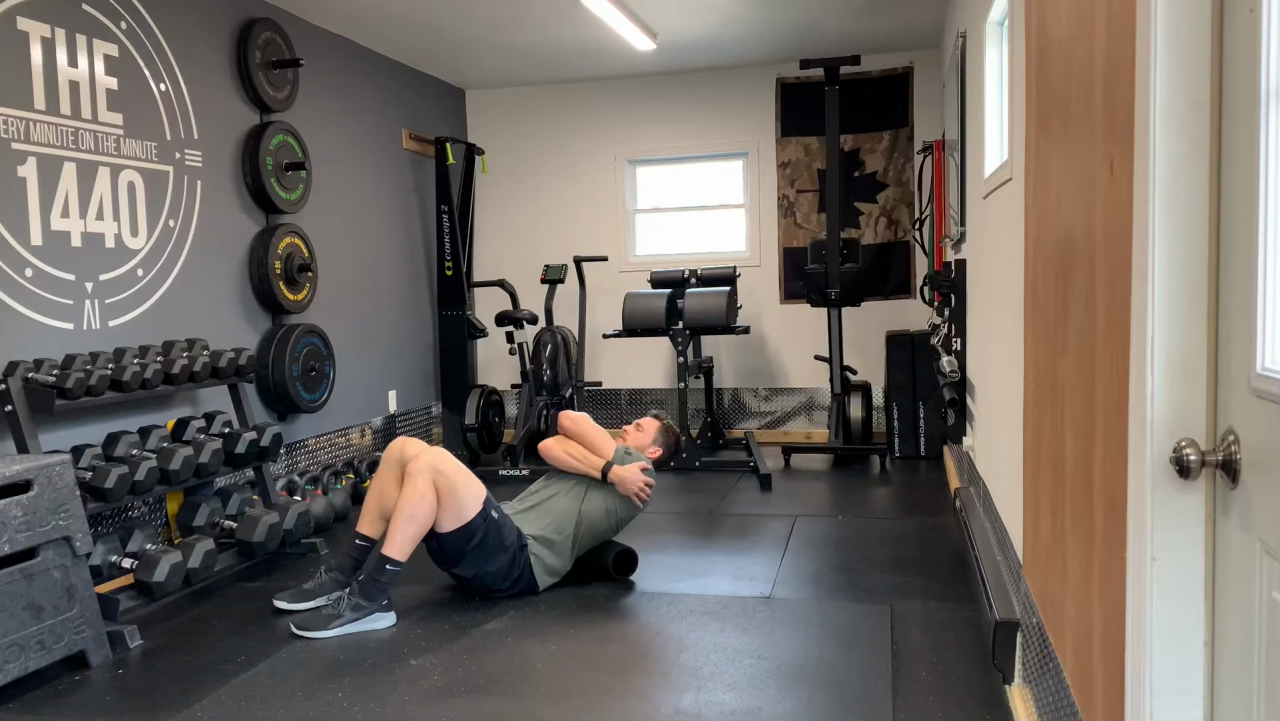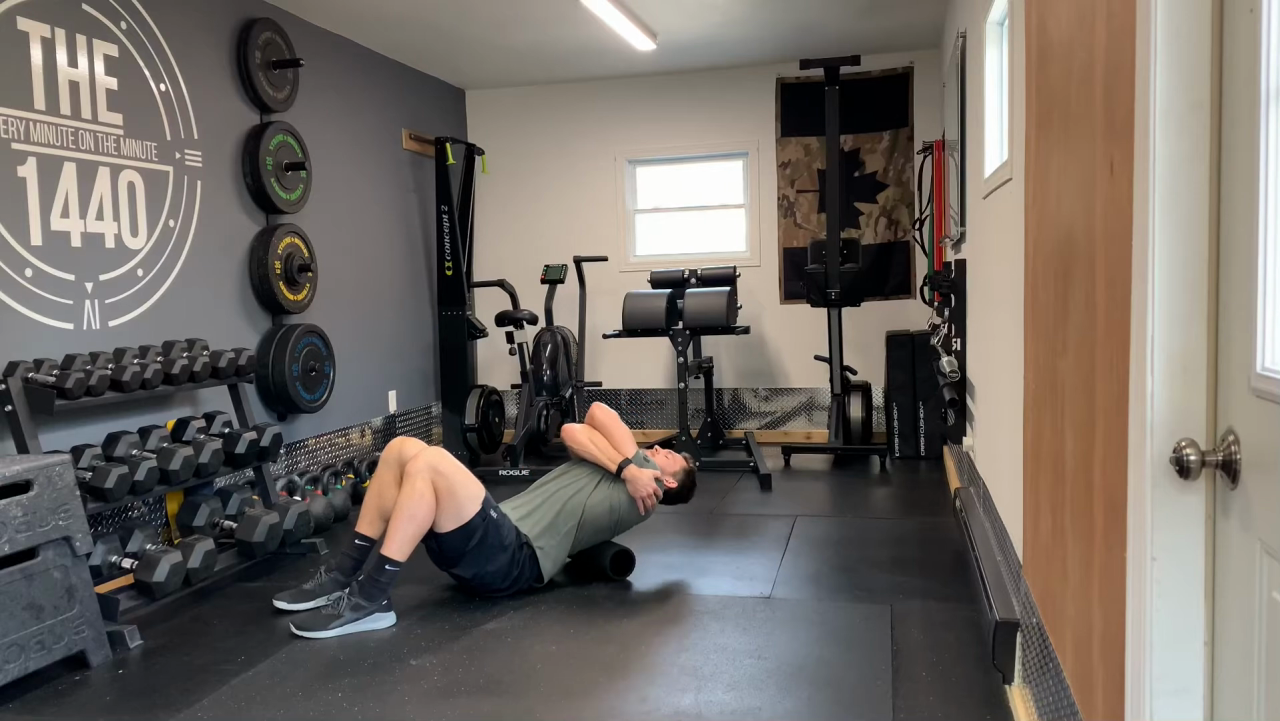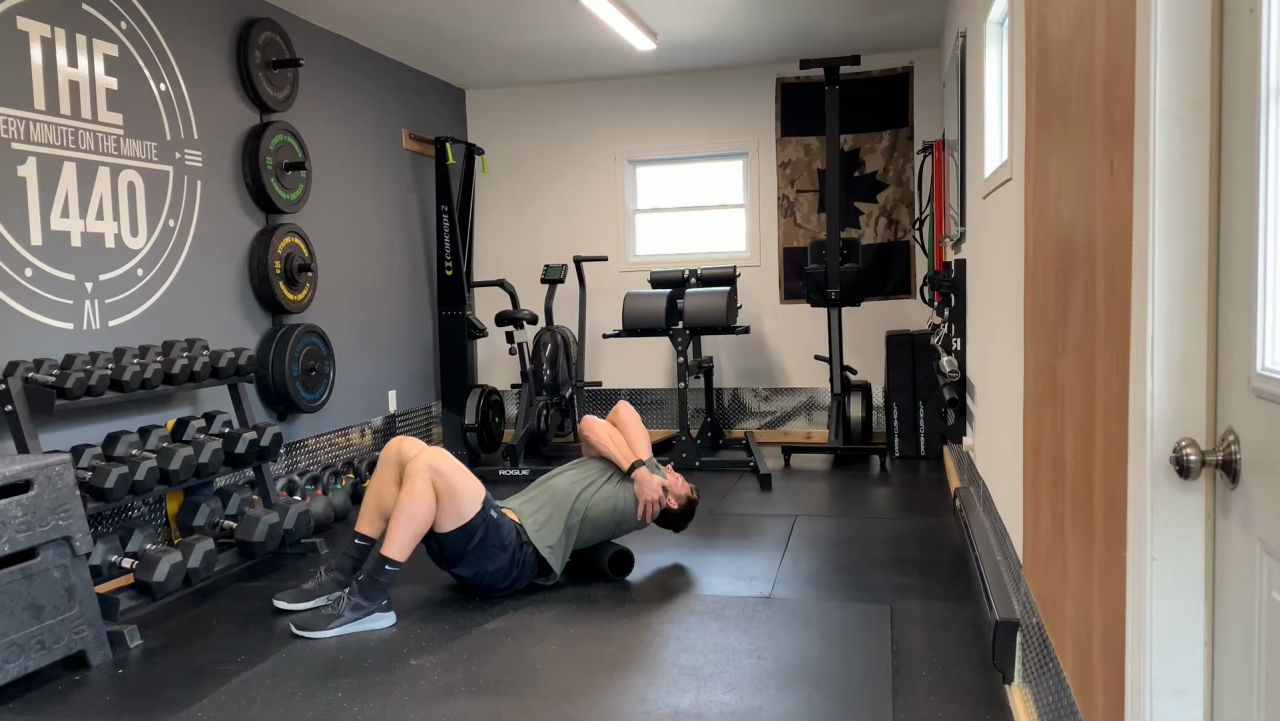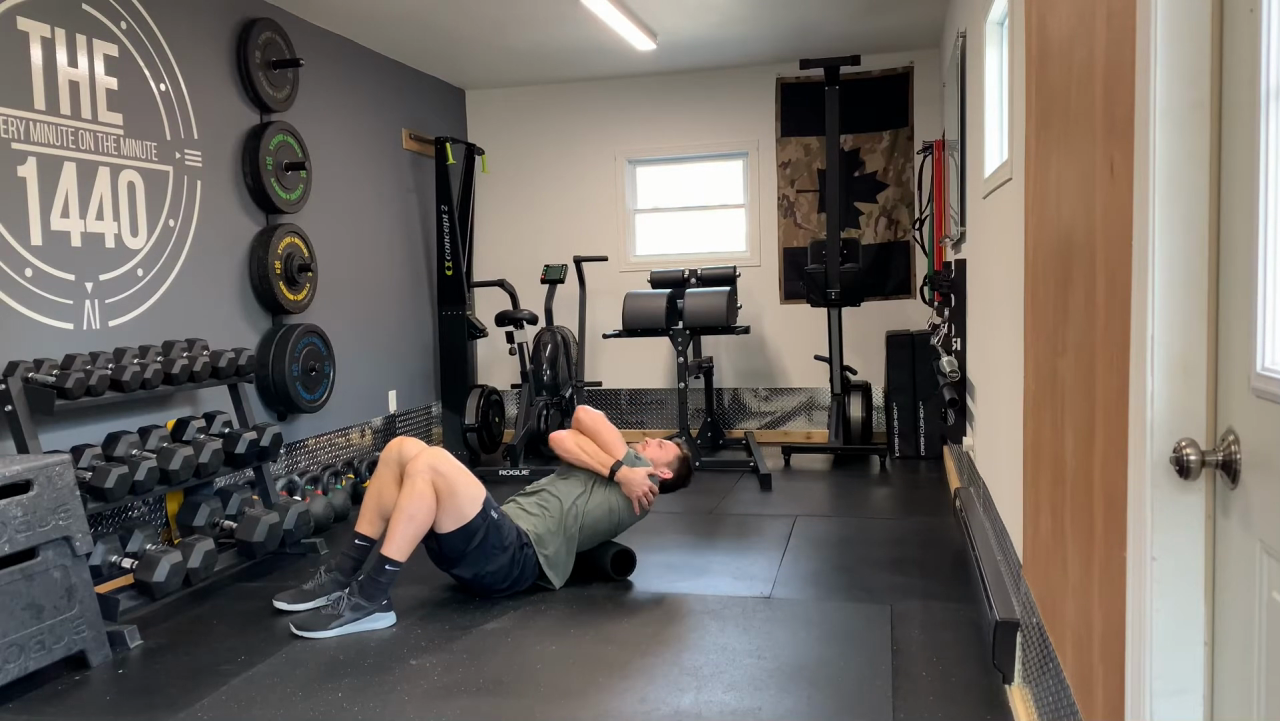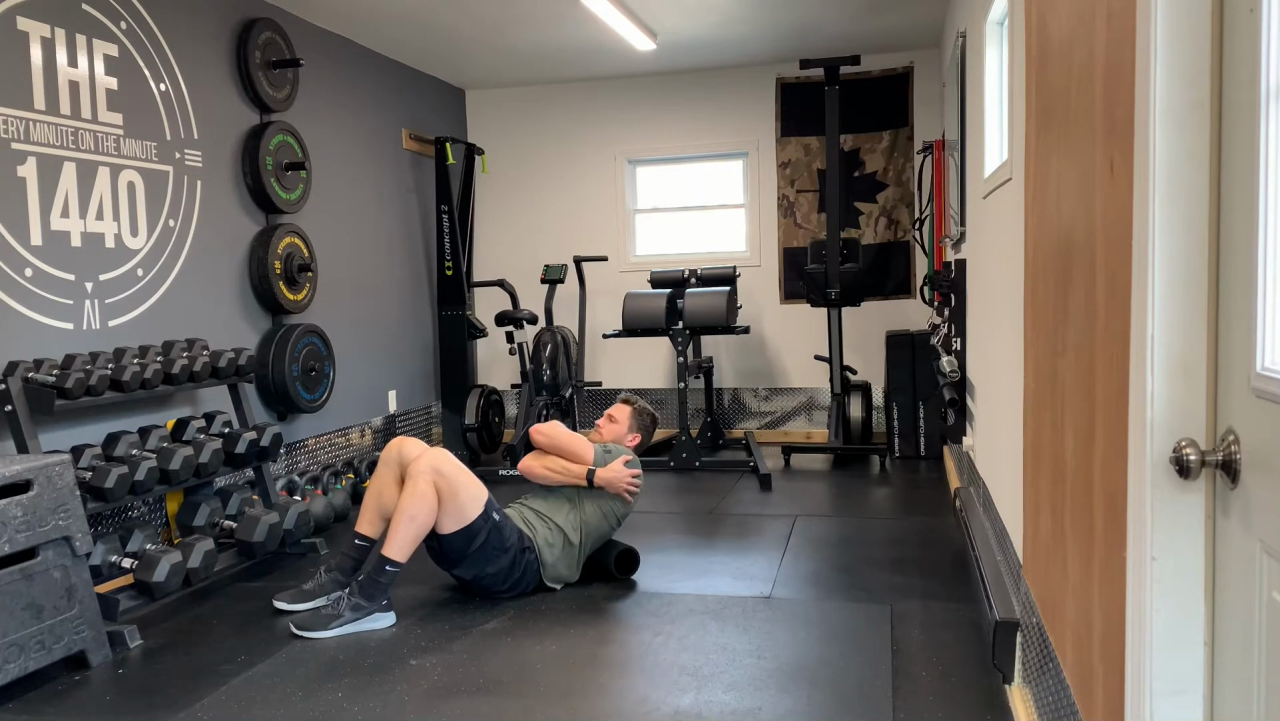
dt=0.7s
person 1, frame 1
left shoulder: (637, 474)
right shoulder: (607, 467)
left elbow: (569, 421)
right elbow: (549, 448)
right wrist: (608, 470)
left hip: (512, 561)
right hip: (493, 543)
left knee: (430, 461)
right knee: (404, 449)
left ankle: (370, 600)
right ankle: (344, 574)
person 1, frame 2
left shoulder: (643, 482)
right shoulder: (608, 469)
right elbow: (572, 432)
right wrist: (622, 466)
left hip: (508, 558)
right hip: (492, 537)
left knee: (429, 462)
right knee: (403, 449)
left ankle: (370, 599)
right ankle: (345, 573)
person 1, frame 3
left shoulder: (646, 486)
right shoulder: (614, 470)
right elbow: (590, 425)
right wrist: (635, 465)
left hip: (509, 554)
right hip: (493, 532)
left knee: (429, 462)
right knee: (402, 449)
left ankle: (370, 599)
right ankle: (345, 572)
person 1, frame 4
left shoulder: (638, 481)
right shoulder: (606, 469)
left elbow: (585, 415)
right elbow: (561, 439)
right wrist: (613, 467)
left hip: (510, 556)
right hip: (494, 537)
left knee: (430, 462)
right knee: (403, 448)
left ankle: (370, 599)
right ankle: (345, 573)
person 1, frame 5
left shoulder: (624, 463)
right shoulder: (598, 468)
left elbow: (542, 433)
right elbow: (530, 466)
right wrist: (593, 476)
left hip: (516, 560)
right hip: (495, 543)
left knee: (432, 462)
right knee: (404, 449)
left ankle: (369, 599)
right ankle: (343, 574)
